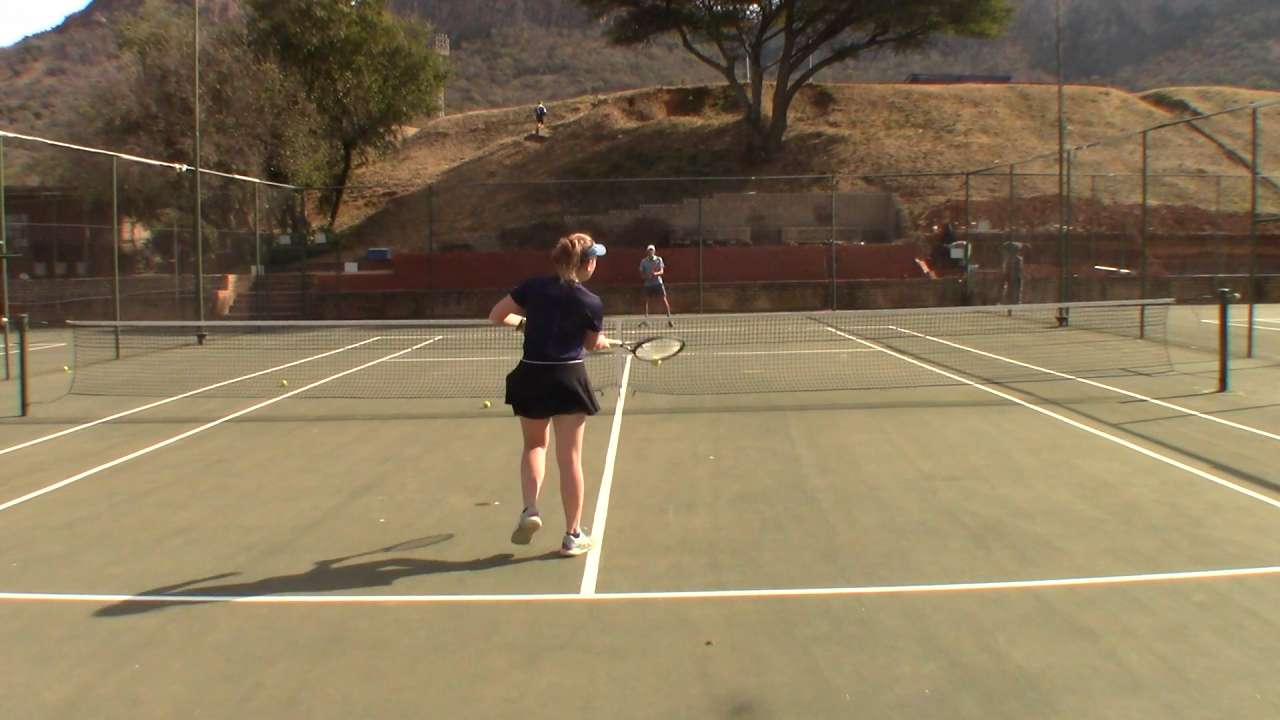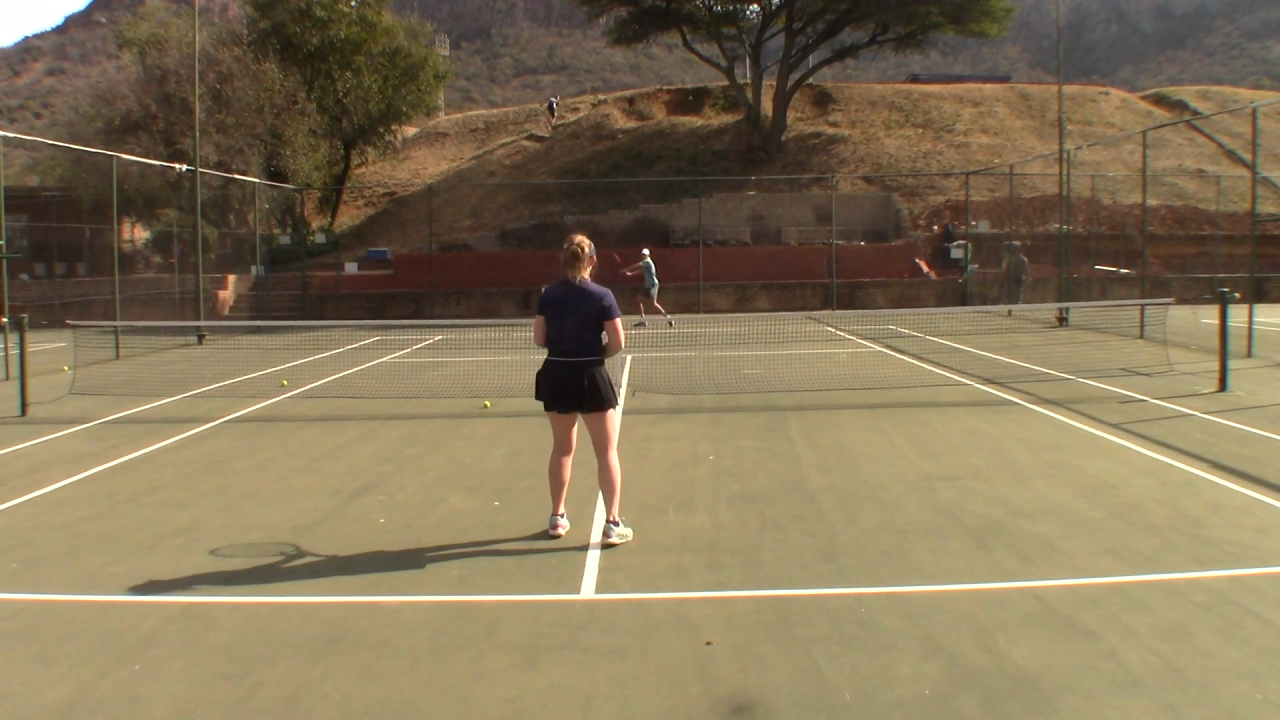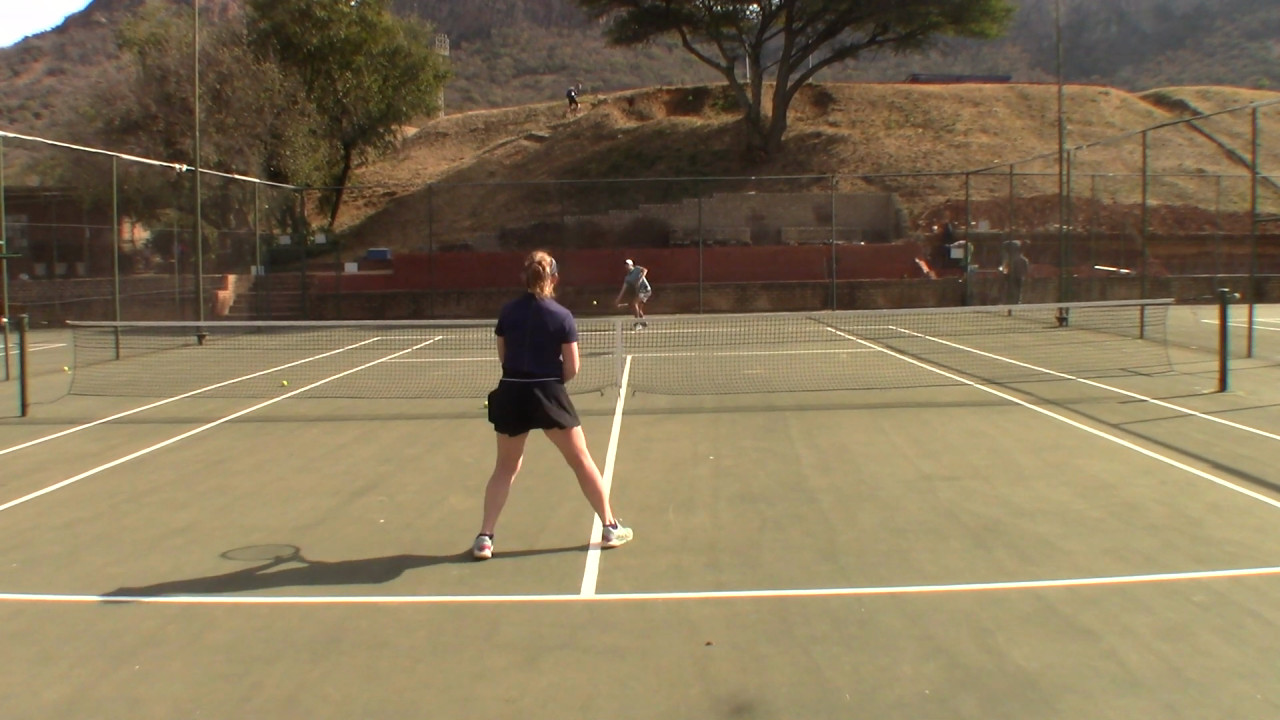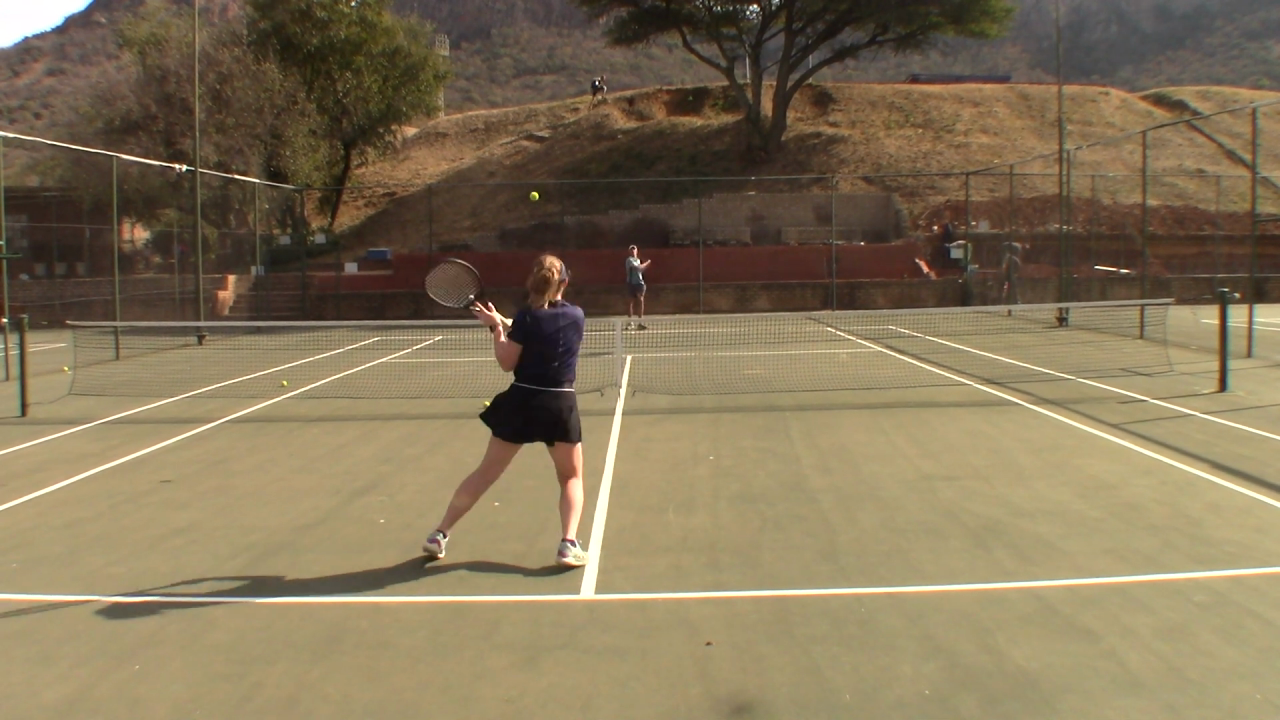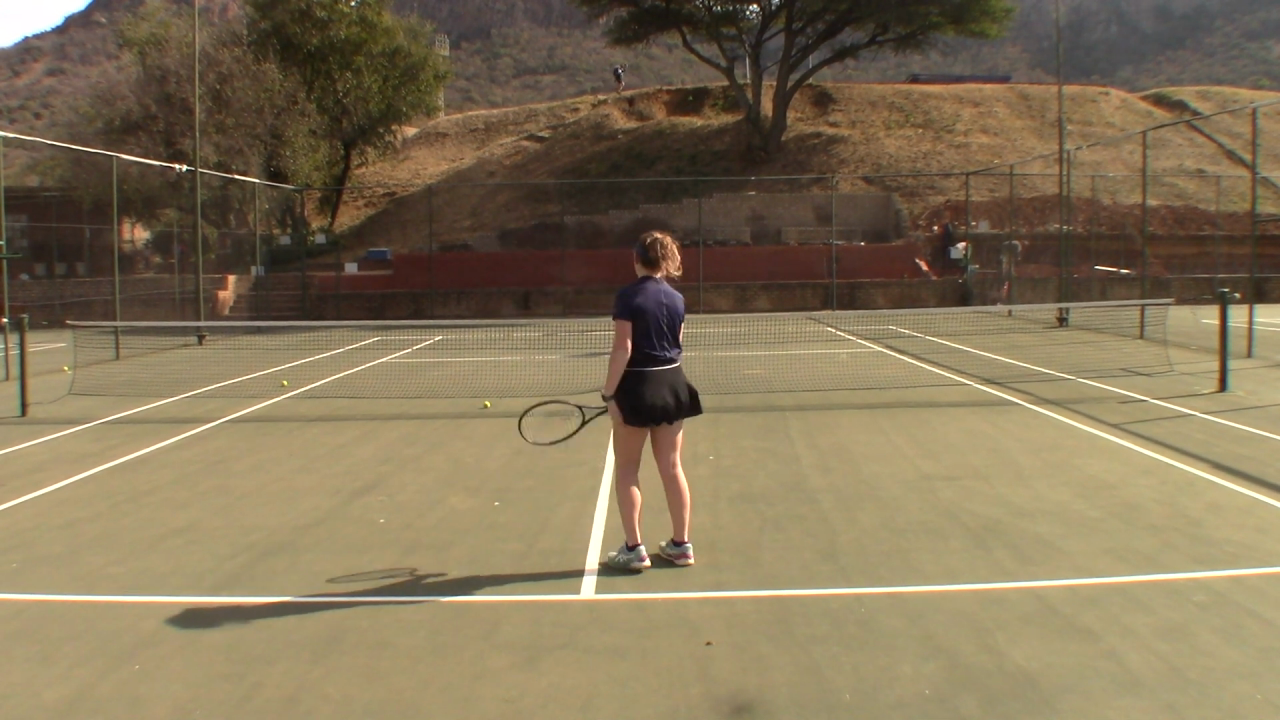
dt=0.7s
person 1, frame 1
left shoulder: (533, 286)
right shoulder: (592, 303)
left elbow: (496, 315)
right wrist: (605, 343)
left hip: (531, 377)
right hip: (569, 380)
left knee: (534, 447)
right knee: (570, 458)
left ankle: (530, 511)
right ankle: (573, 535)
person 1, frame 2
left shoulder: (549, 295)
right shoulder: (601, 296)
left elbow: (539, 340)
right elbow: (617, 344)
right wrist: (593, 353)
left hip: (555, 374)
right hip: (590, 376)
left knee: (562, 447)
right knee: (606, 451)
left ankle: (557, 517)
right ankle: (612, 524)
person 1, frame 3
left shoulder: (508, 311)
right shoulder: (562, 317)
left elbow: (502, 356)
right elbow: (572, 368)
left hip: (511, 394)
right hip: (548, 395)
left knee: (504, 470)
right knee: (582, 463)
left ankle: (485, 536)
right ankle: (610, 527)
person 1, frame 4
left shoulder: (527, 318)
right shoulder: (577, 316)
left elbow: (506, 363)
left wrist: (497, 328)
right wrist: (504, 321)
left hip: (521, 402)
right hip: (561, 406)
left knee: (485, 474)
right knee: (571, 478)
left ankle: (439, 535)
right ankle: (569, 545)
person 1, frame 5
left shoulder: (628, 296)
right shoulder: (676, 298)
left elbow: (622, 350)
left wrist: (609, 394)
left hip: (638, 387)
right hip: (672, 385)
left knee: (627, 471)
right knee: (671, 467)
left ankle: (634, 549)
right ankle: (681, 544)
